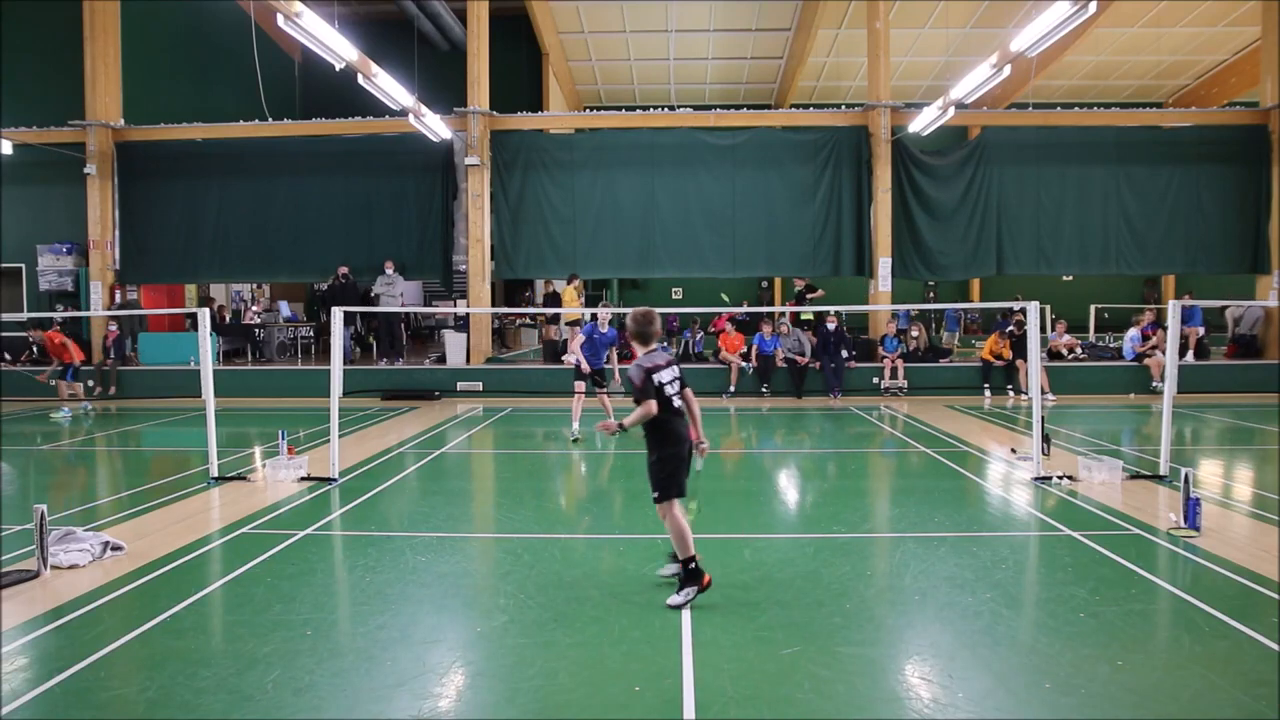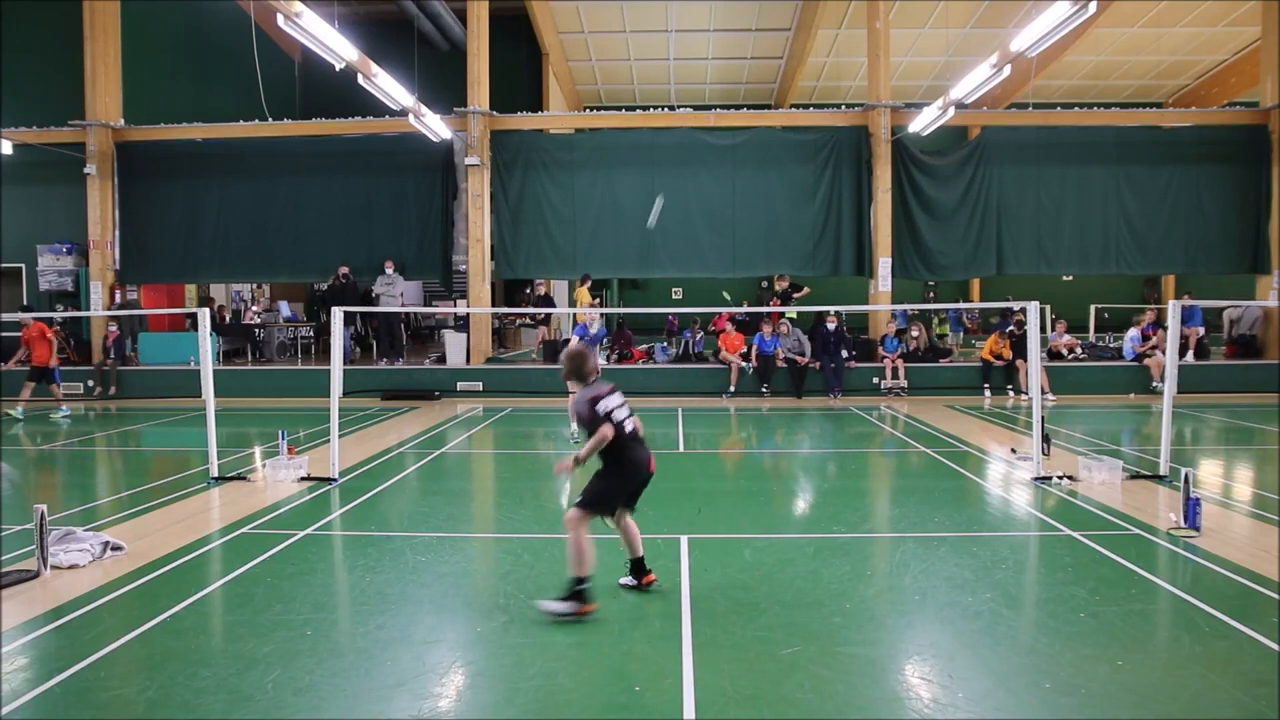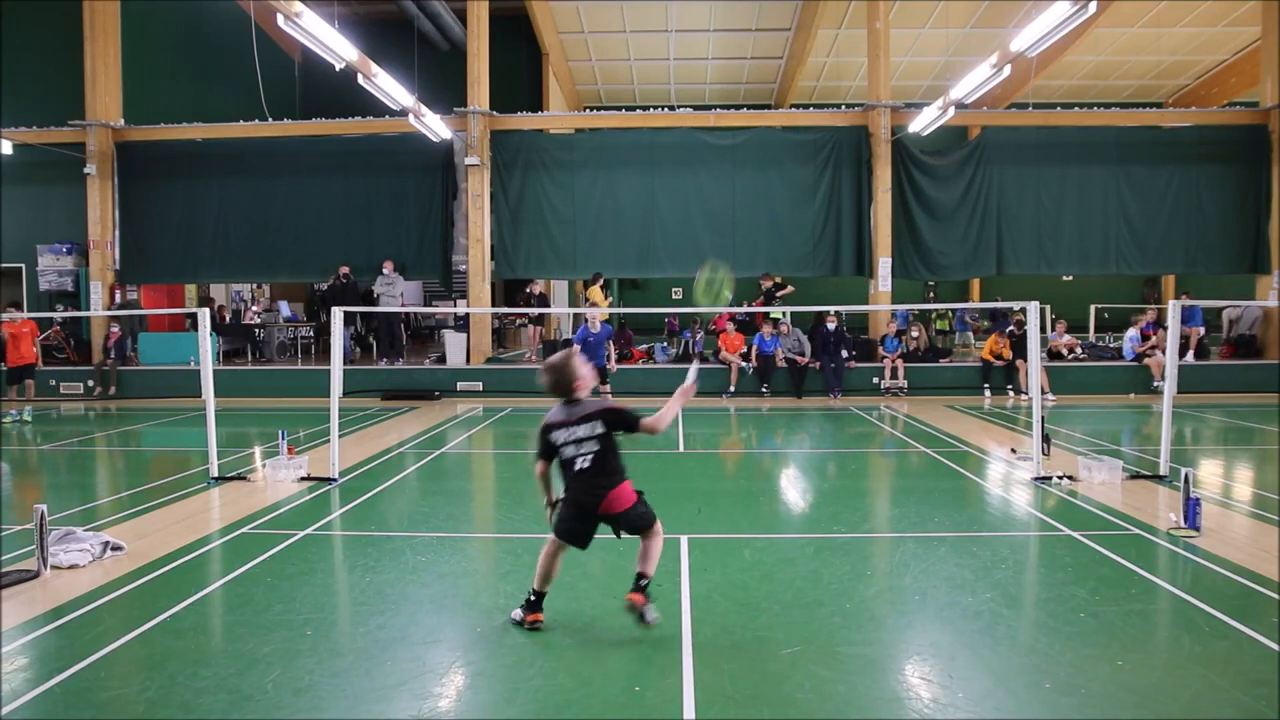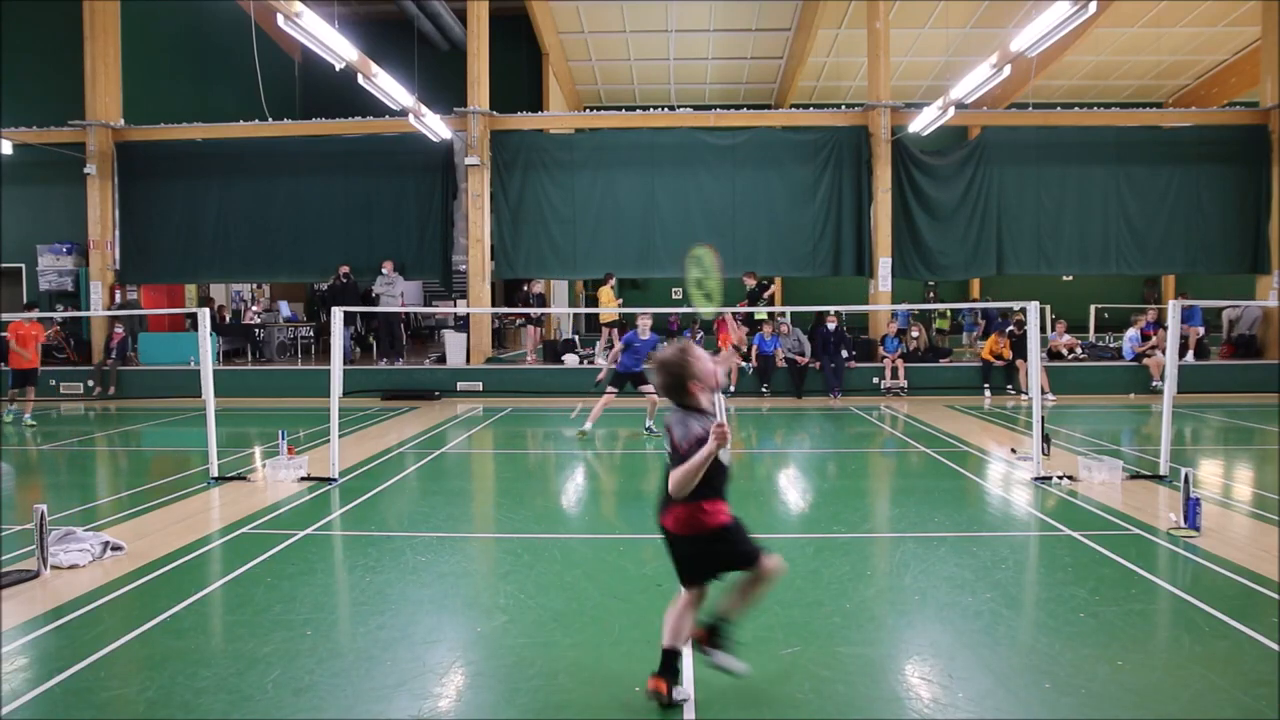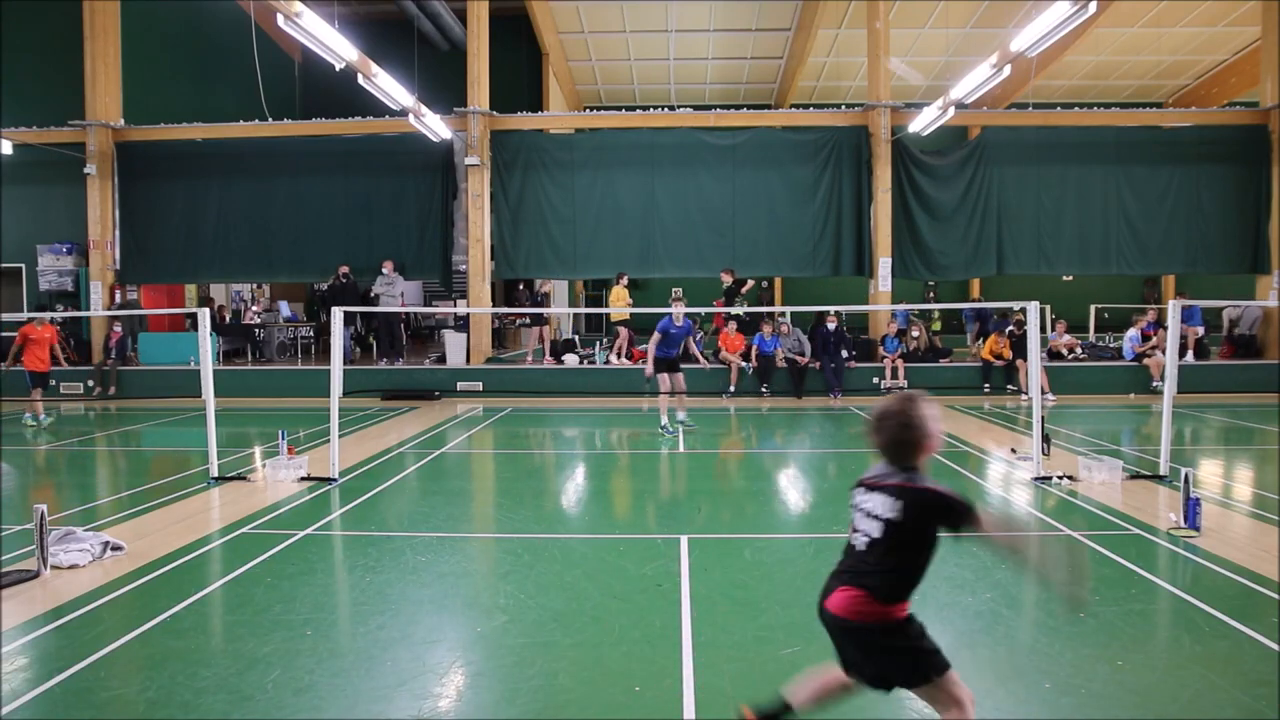
dt=0.4s
person 1, frame 1
left shoulder: (639, 368)
right shoulder: (670, 361)
left elbow: (650, 409)
right elbow: (689, 398)
left wrist: (621, 425)
right wrist: (699, 436)
left hip: (664, 442)
right hip: (682, 436)
left knee: (666, 508)
right knee: (671, 500)
left ankle: (694, 575)
right ankle: (679, 559)
person 1, frame 2
left shoulder: (583, 401)
right shoulder: (611, 390)
left elbow: (605, 434)
right elbow: (636, 425)
left wrist: (577, 460)
left hip: (621, 465)
right hip: (643, 461)
left knee: (575, 519)
right knee: (619, 514)
left ankle: (578, 596)
right ankle: (640, 572)
person 1, frame 3
left shoulder: (550, 422)
right shoulder: (602, 410)
left elbow: (542, 469)
right elbow: (654, 426)
left wrist: (550, 499)
right wrist: (680, 396)
left hip: (579, 500)
right hip: (616, 496)
left knee: (555, 544)
right knee: (653, 533)
left ankle: (533, 608)
right ankle: (639, 592)
person 1, frame 4
left shoulder: (683, 409)
right shoulder: (695, 430)
right elbow: (677, 488)
right wrist: (709, 450)
left hip: (679, 518)
right hip: (699, 519)
left knee: (692, 593)
right knee: (768, 567)
left ankle: (665, 677)
right ankle: (712, 632)
person 1, frame 5
left shoulder: (872, 479)
right shoulder: (925, 497)
right elbow: (986, 525)
left hip: (834, 600)
right hip: (876, 612)
left knee: (852, 676)
